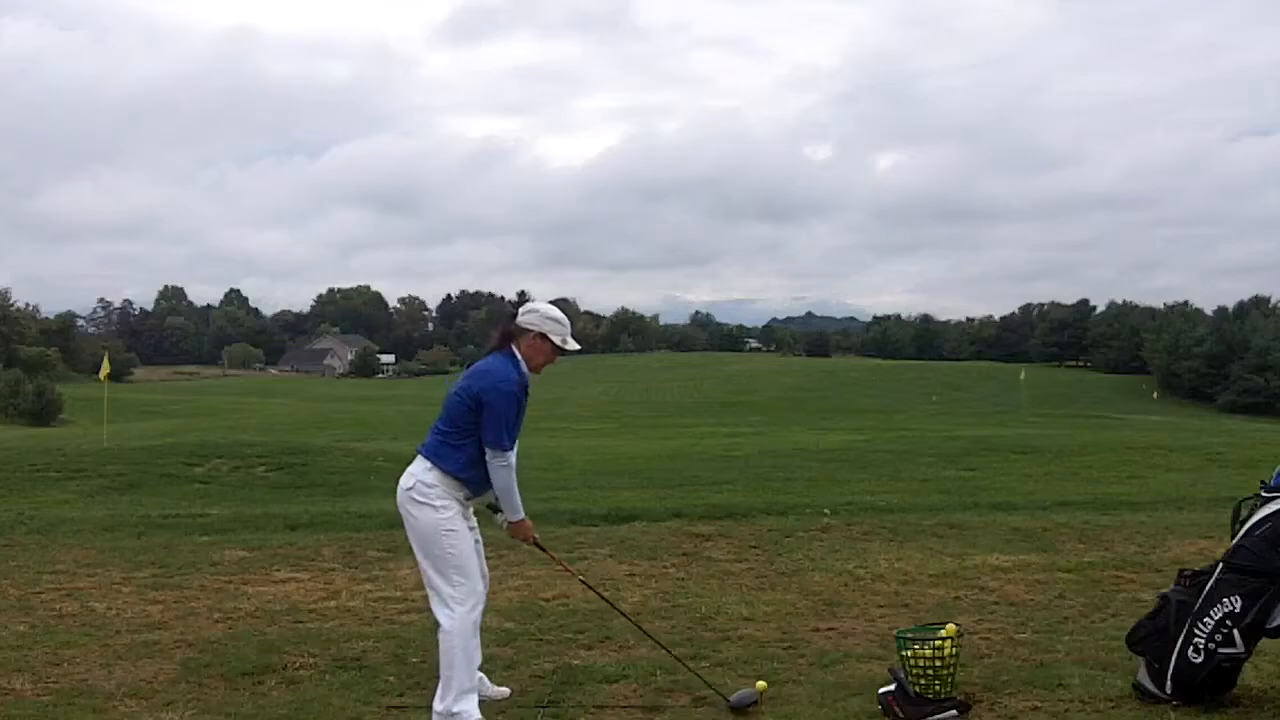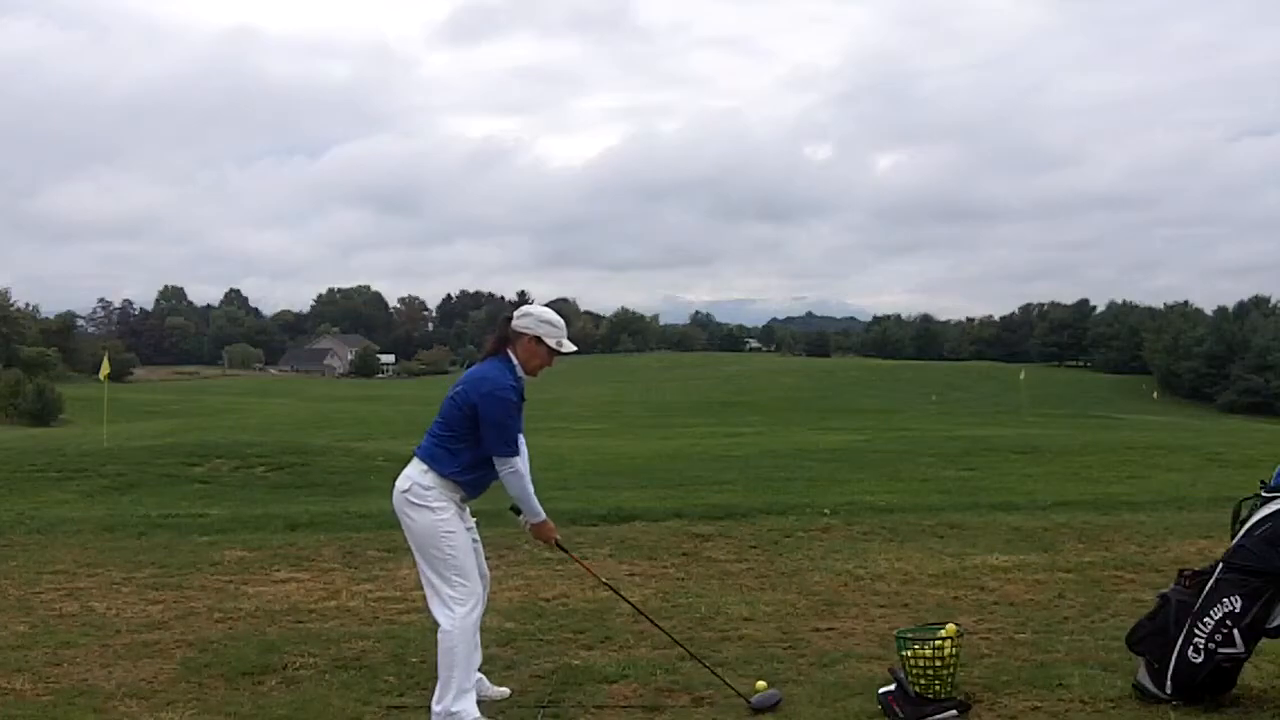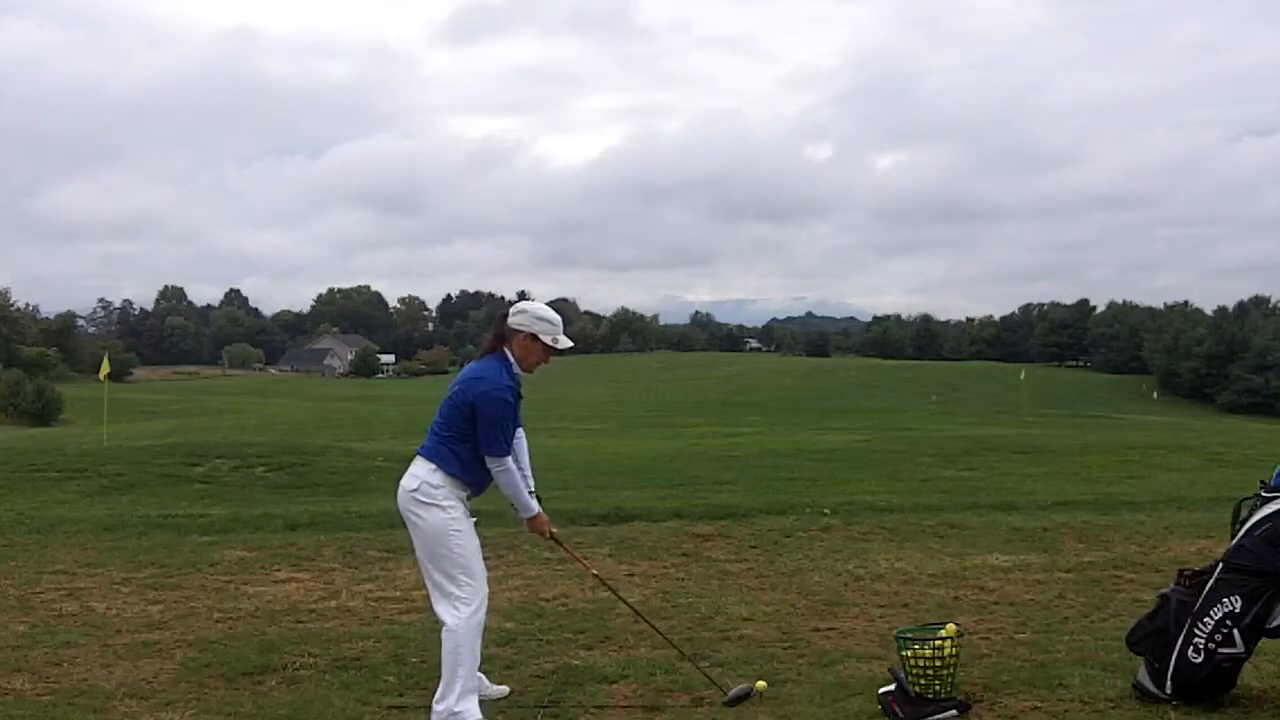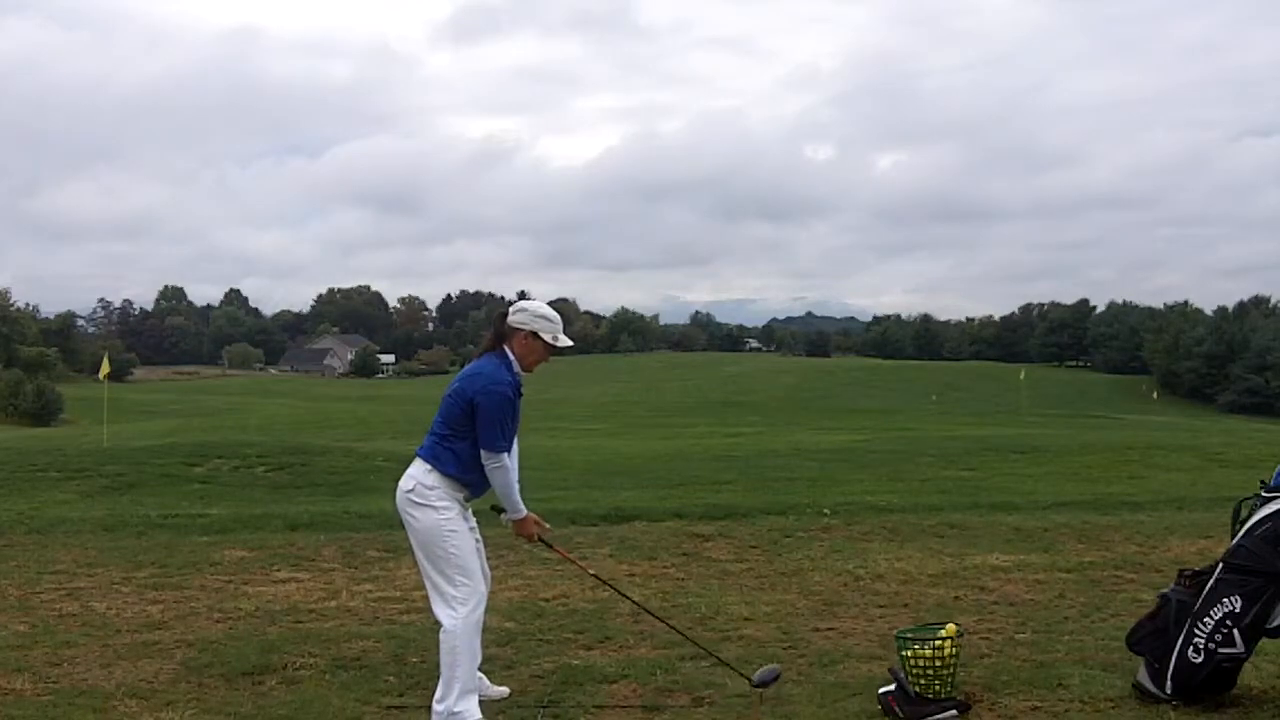
dt=0.4s
person 1, frame 1
left shoulder: (503, 370)
right shoulder: (503, 381)
left elbow: (501, 450)
right elbow: (498, 459)
left wrist: (509, 508)
right wrist: (516, 517)
left hip: (447, 491)
right hip: (431, 493)
left knee: (474, 587)
right knee: (461, 600)
left ankle: (467, 679)
person 1, frame 2
left shoulder: (502, 375)
right shoulder: (497, 386)
left elbow: (516, 445)
right elbow: (507, 465)
left wrist: (530, 508)
right wrist: (537, 518)
left hip: (443, 493)
right hip: (427, 495)
left knee: (475, 586)
right knee: (461, 600)
left ankle: (466, 678)
person 1, frame 3
left shoulder: (499, 372)
right shoulder: (493, 385)
left elbow: (515, 435)
right elbow: (498, 463)
left wrist: (532, 496)
right wrist: (529, 512)
left hip: (441, 491)
right hip: (433, 493)
left knee: (470, 587)
right knee: (466, 599)
left ankle: (466, 679)
person 1, frame 4
left shoulder: (500, 372)
right shoulder: (493, 382)
left elbow: (506, 445)
right elbow: (494, 460)
left wrist: (517, 504)
right wrist: (517, 515)
left hip: (446, 492)
right hip: (431, 495)
left knee: (475, 586)
right knee: (463, 600)
left ankle: (466, 679)
